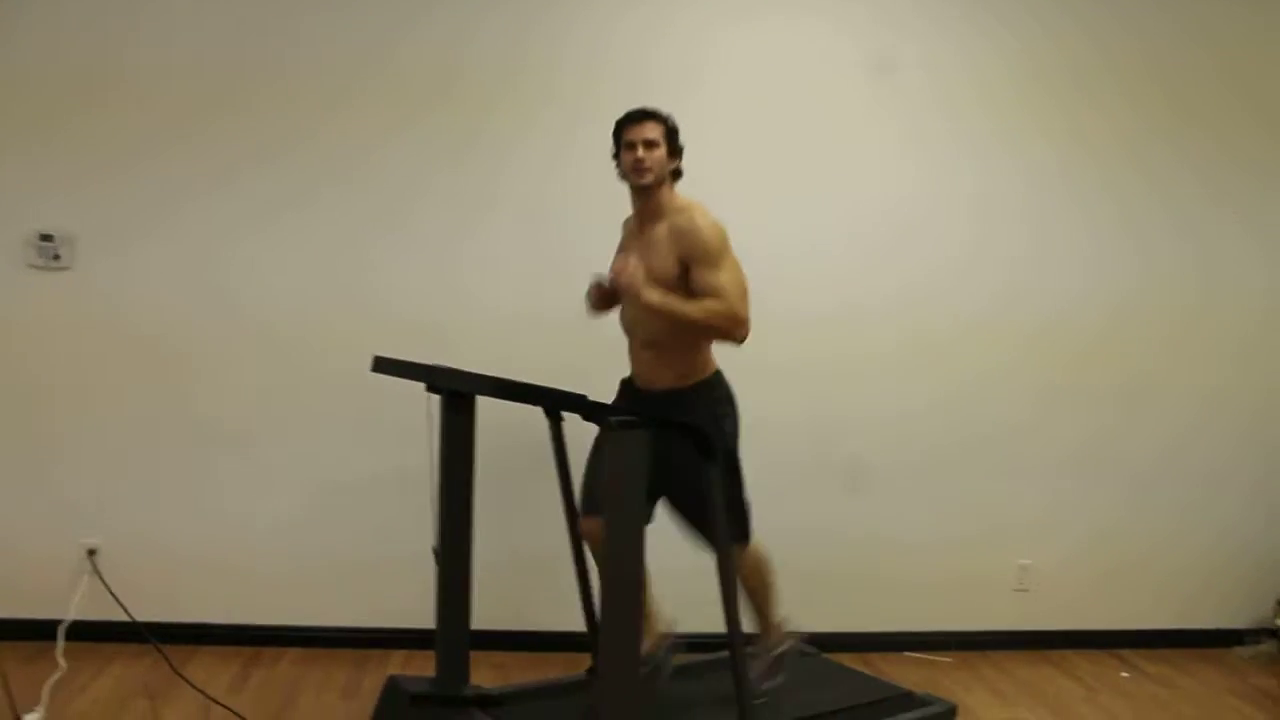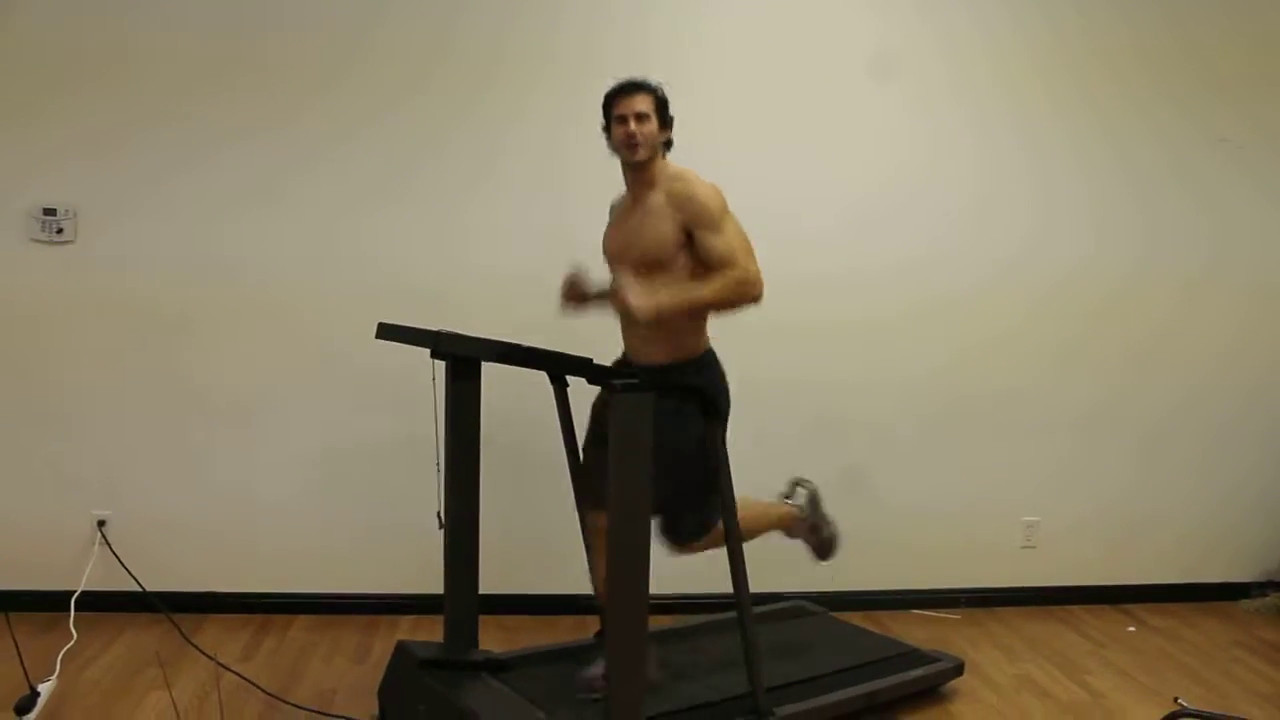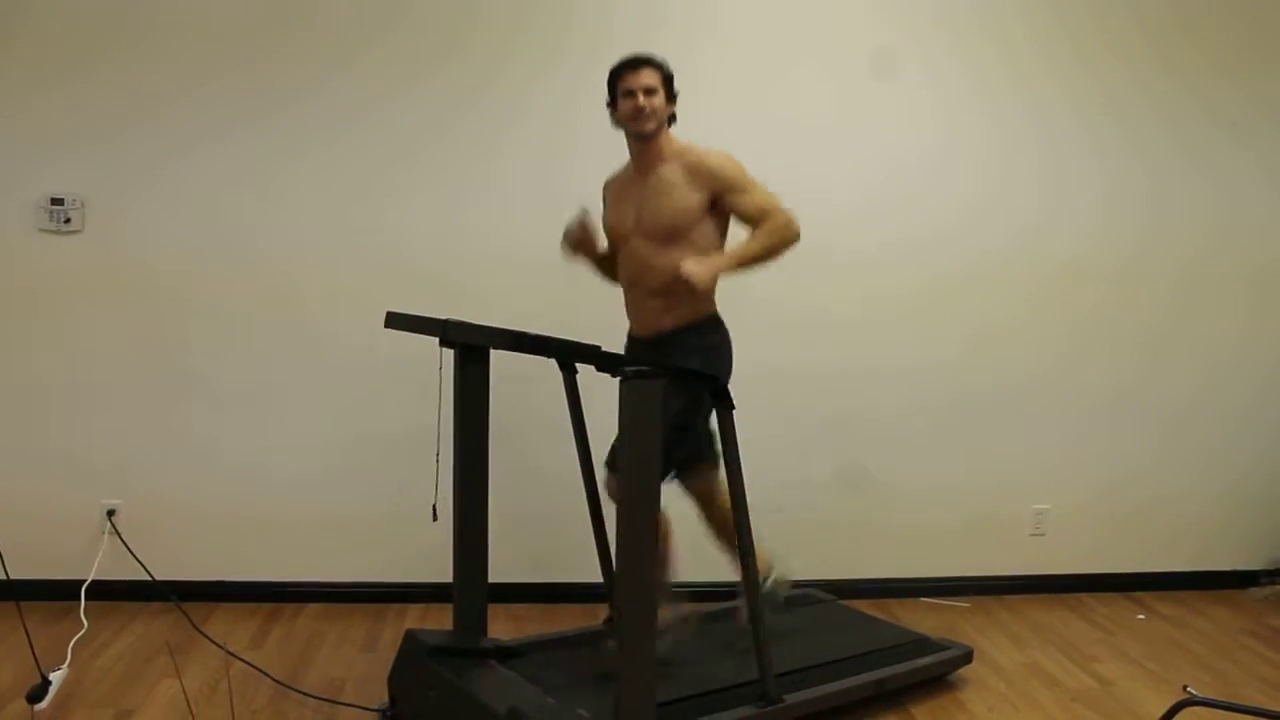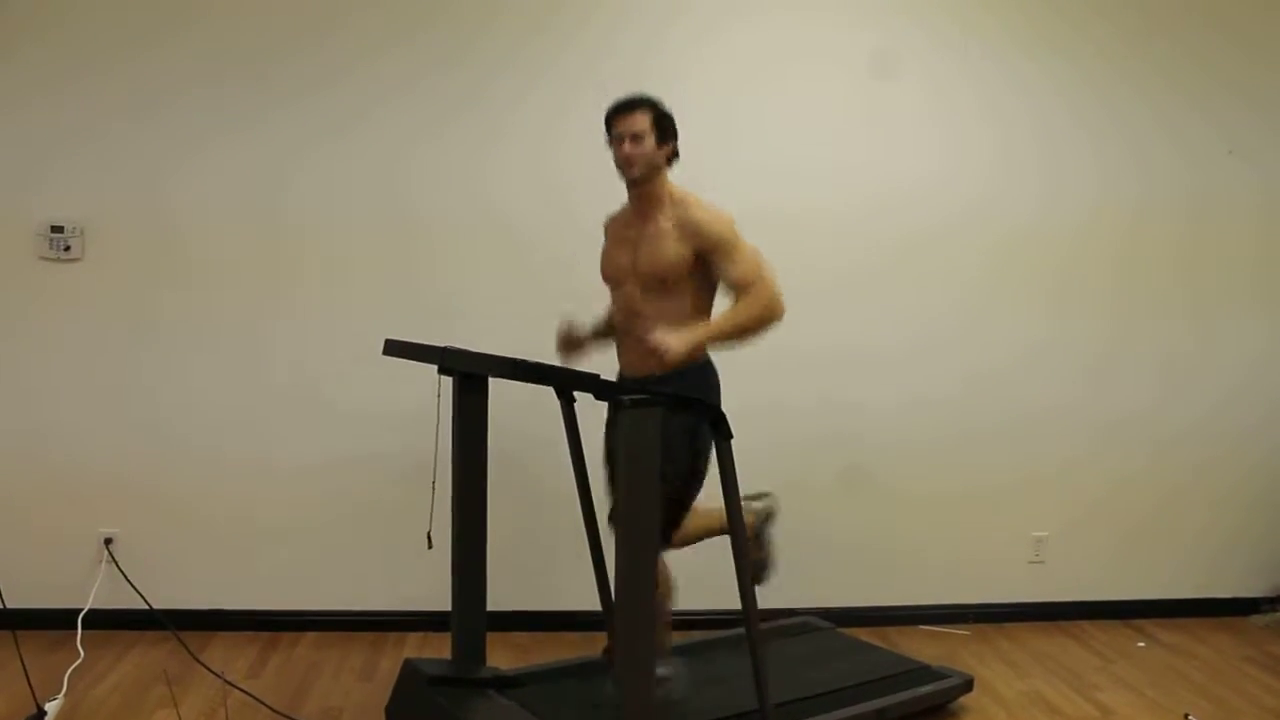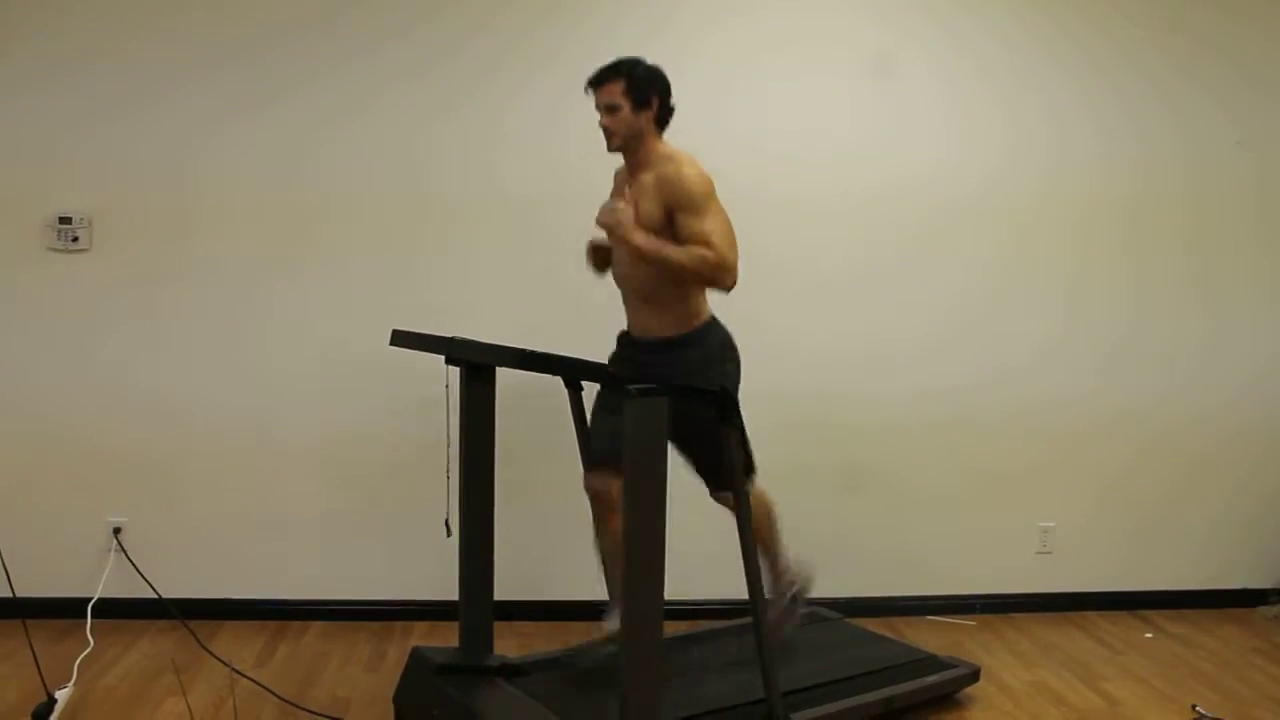
dt=1s
person 1, frame 1
left shoulder: (696, 227)
right shoulder: (632, 226)
left elbow: (736, 322)
left wrist: (648, 296)
right wrist: (613, 296)
left hip: (696, 403)
right hip: (637, 396)
left knee: (725, 540)
right knee: (594, 524)
left ankle: (772, 639)
right ankle: (648, 634)
person 1, frame 2
left shoulder: (694, 196)
right shoulder: (622, 208)
left elbow: (748, 282)
left wrist: (657, 300)
right wrist: (600, 293)
left hip: (690, 381)
right hip: (632, 374)
left knee: (690, 532)
right knee: (601, 520)
left ankle: (794, 511)
person 1, frame 3
left shoulder: (708, 167)
right shoulder: (615, 186)
left elbow: (784, 227)
left wrist: (713, 264)
right wrist: (591, 250)
left hip: (696, 347)
right hip: (642, 350)
left knee: (623, 482)
right knee: (698, 480)
right ankle: (761, 576)
person 1, frame 4
left shoulder: (701, 223)
right shoulder: (615, 226)
left elbow: (767, 303)
left wrist: (692, 337)
right wrist: (590, 335)
left hip: (684, 391)
right hip: (630, 392)
right knee: (664, 523)
left ankle: (660, 656)
right ankle: (747, 517)
person 1, frame 5
left shoulder: (682, 177)
right shoulder: (625, 176)
left elbow: (724, 270)
left wrist: (635, 239)
right wrist: (611, 251)
left hip: (694, 354)
right hip: (635, 351)
left knee: (732, 488)
right knee: (601, 484)
left ankle: (785, 580)
right ankle: (625, 612)
